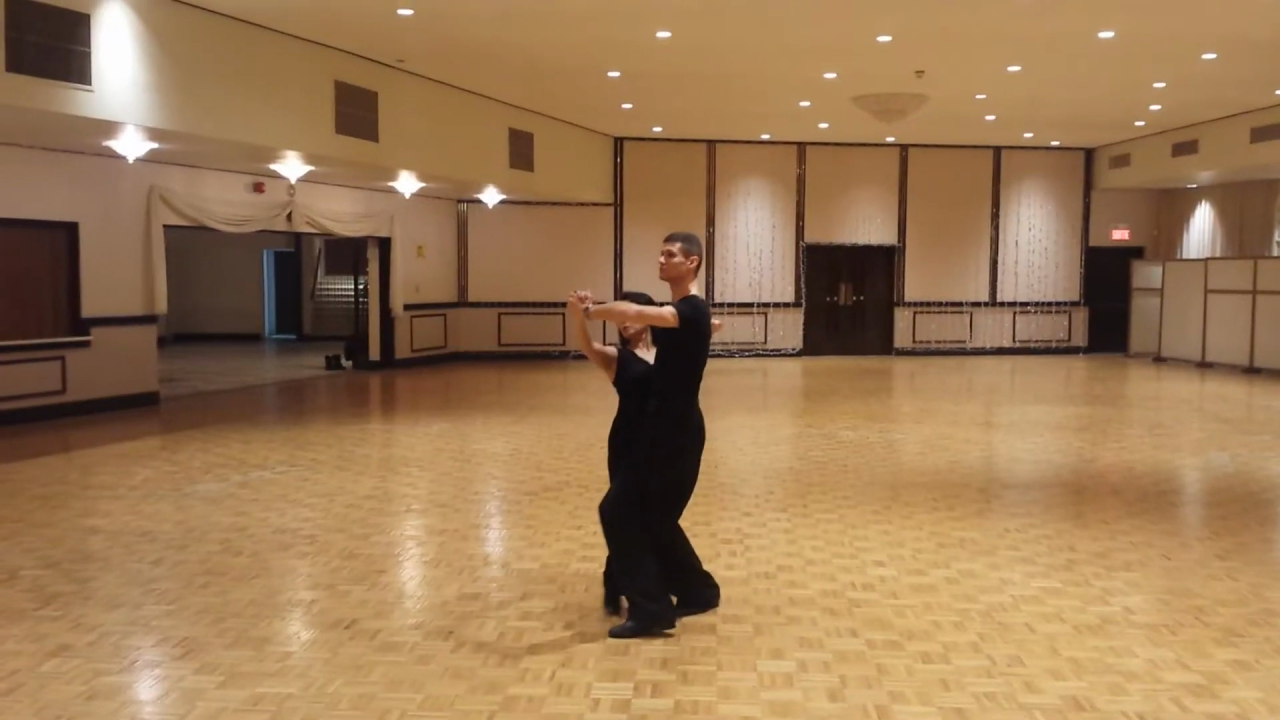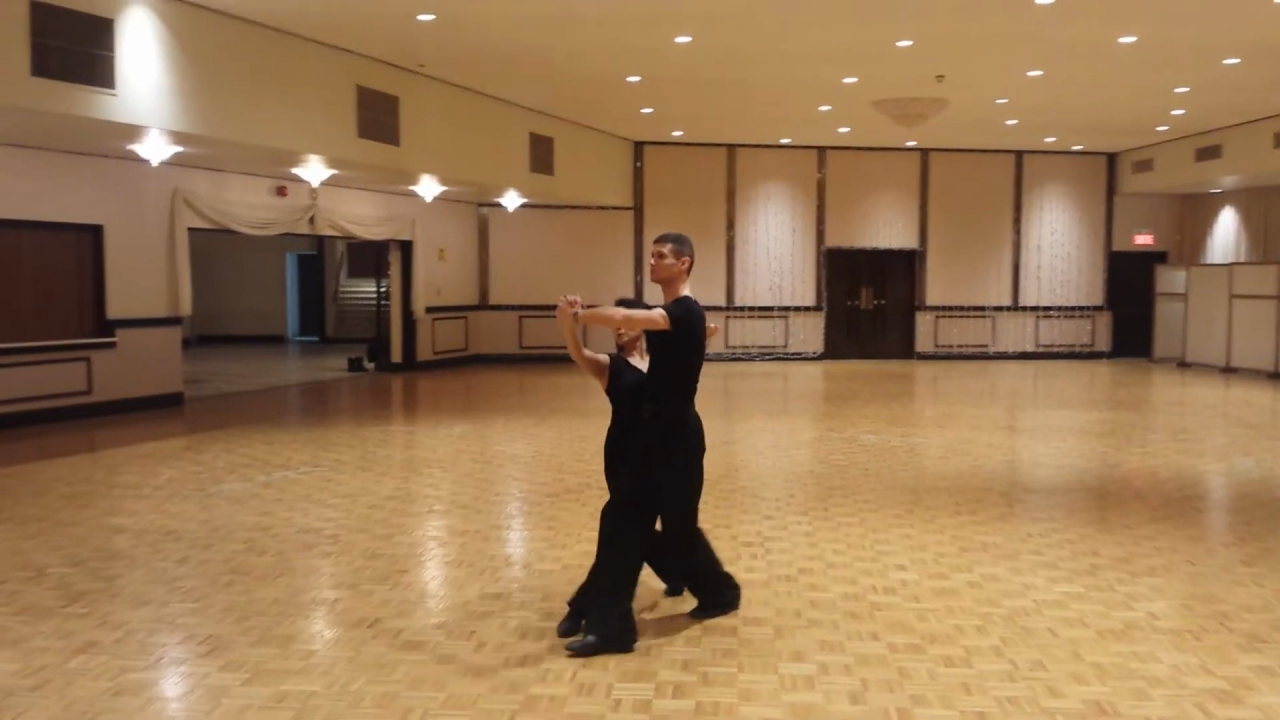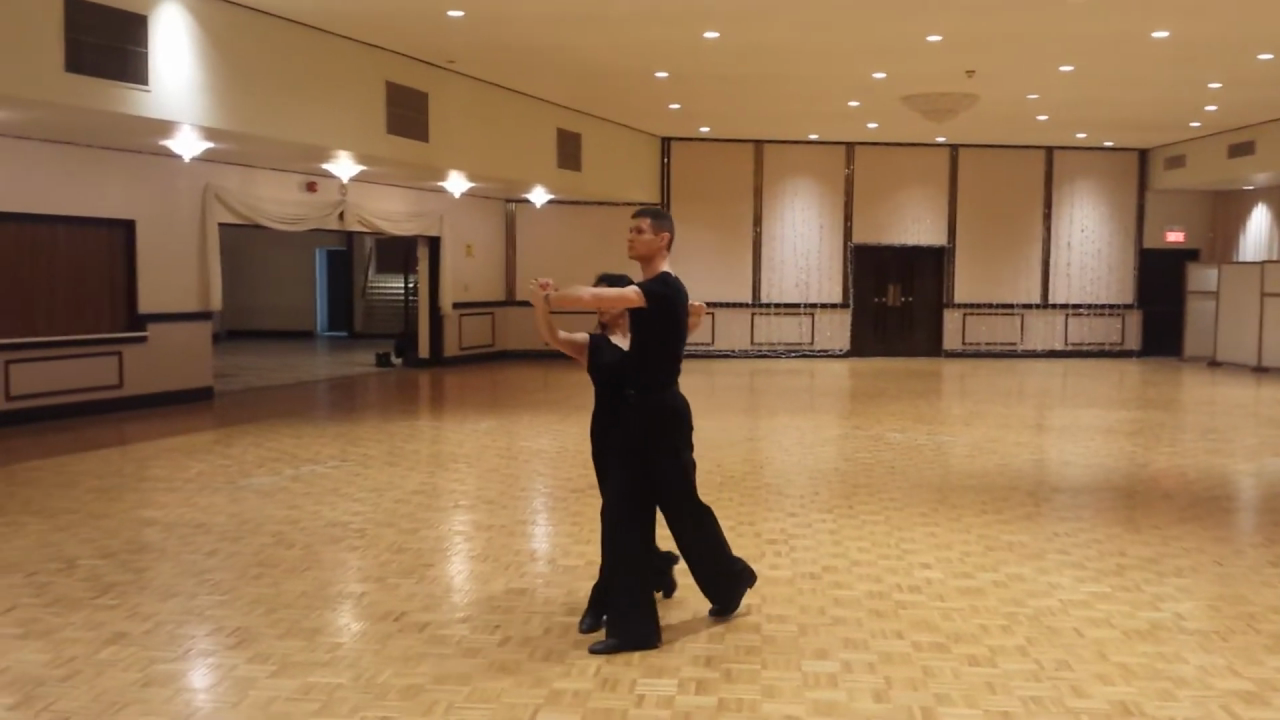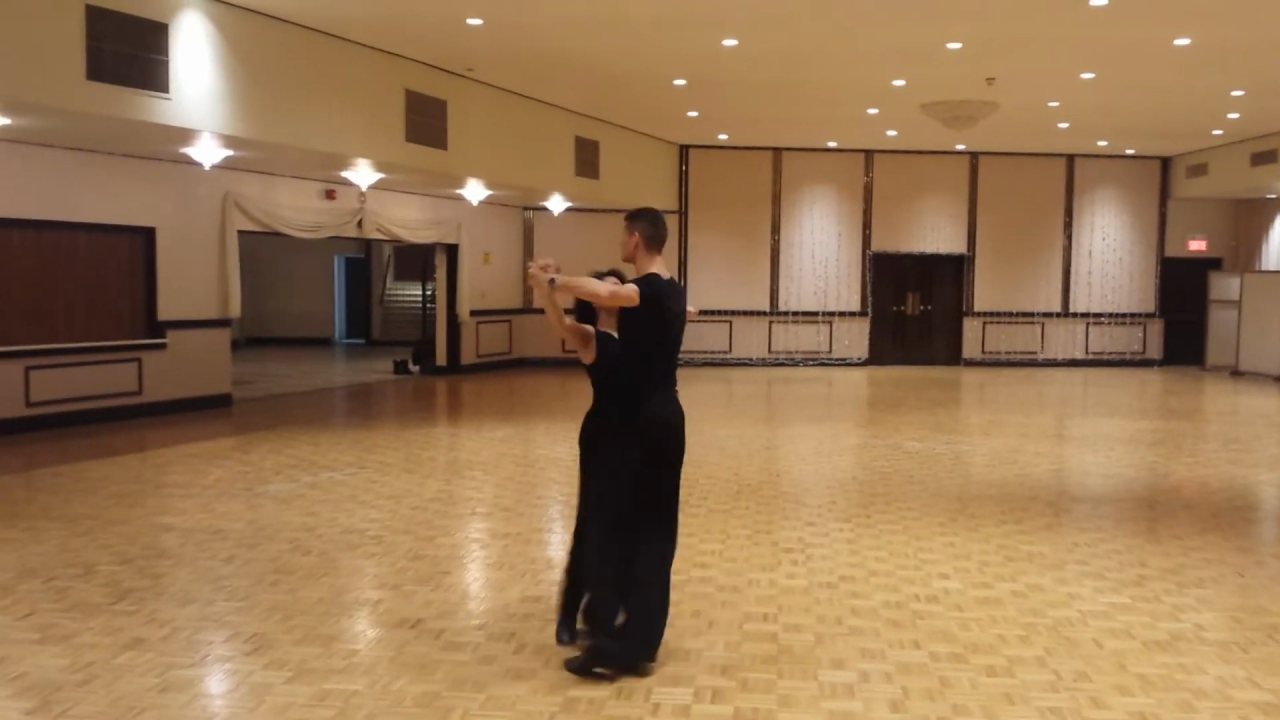
dt=0.3s
person 1, frame 1
left shoulder: (693, 311)
right shoulder: (674, 313)
left elbow: (632, 314)
left wrist: (590, 311)
left hip: (679, 430)
right hip: (658, 426)
left knee: (657, 519)
right knee: (620, 511)
left ankle: (697, 591)
right ankle: (651, 608)
person 1, frame 2
left shoulder: (686, 313)
right shoulder: (666, 315)
left elbow: (624, 318)
left wrist: (580, 315)
left hip: (677, 434)
right hip: (652, 432)
left knee: (678, 525)
right knee: (622, 520)
left ankle: (719, 592)
right ankle: (611, 627)
person 1, frame 3
left shoulder: (666, 289)
right shoulder: (650, 292)
left elbow: (597, 298)
left wrist: (551, 298)
left hip: (663, 415)
right hip: (639, 414)
left knee: (683, 510)
right knee: (624, 516)
left ankle: (731, 578)
right ankle: (633, 627)
person 1, frame 4
left shoulder: (649, 290)
right shoulder: (672, 291)
left elbow: (605, 294)
left wrist: (552, 282)
left hip: (640, 420)
right hip: (666, 417)
left knee: (613, 526)
right knee: (650, 528)
left ankle: (610, 645)
right ankle: (635, 643)
person 2, frame 1
right shoulder: (617, 357)
right elbow: (587, 346)
left wrist: (707, 329)
right wrist: (577, 315)
right hip: (628, 444)
right ankle: (616, 583)
person 2, frame 2
right shoulder: (609, 365)
right elbow: (578, 353)
left wrist: (705, 335)
right wrist: (568, 320)
right hip: (623, 455)
left ankle: (585, 606)
right ankle: (675, 573)
person 2, frame 3
right shoulder: (591, 344)
left elbow: (683, 330)
right elbow: (552, 337)
left wrist: (694, 315)
right wrist: (541, 303)
right hip: (609, 439)
left ankle: (604, 601)
right ankle: (657, 567)
person 2, frame 4
right shoulder: (588, 337)
right elbow: (560, 322)
right wrist: (544, 288)
right hip: (601, 437)
right knee: (593, 522)
left ankle: (599, 610)
right ankle: (571, 609)
